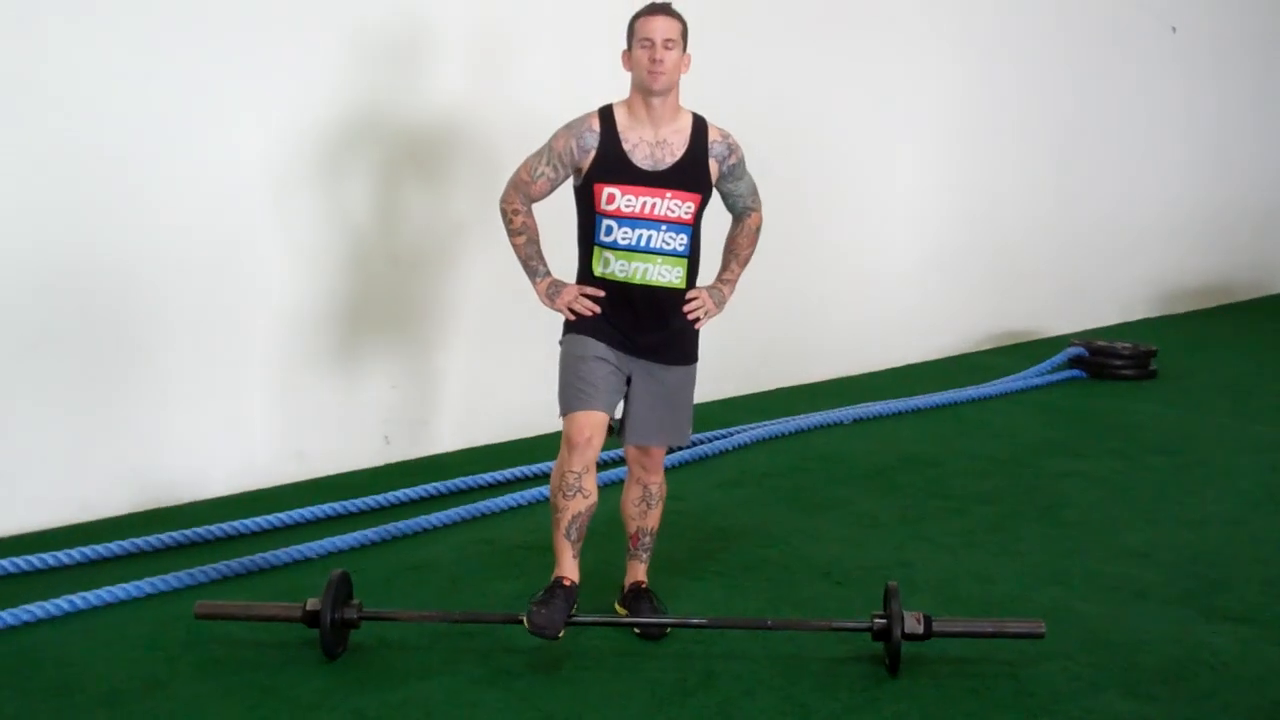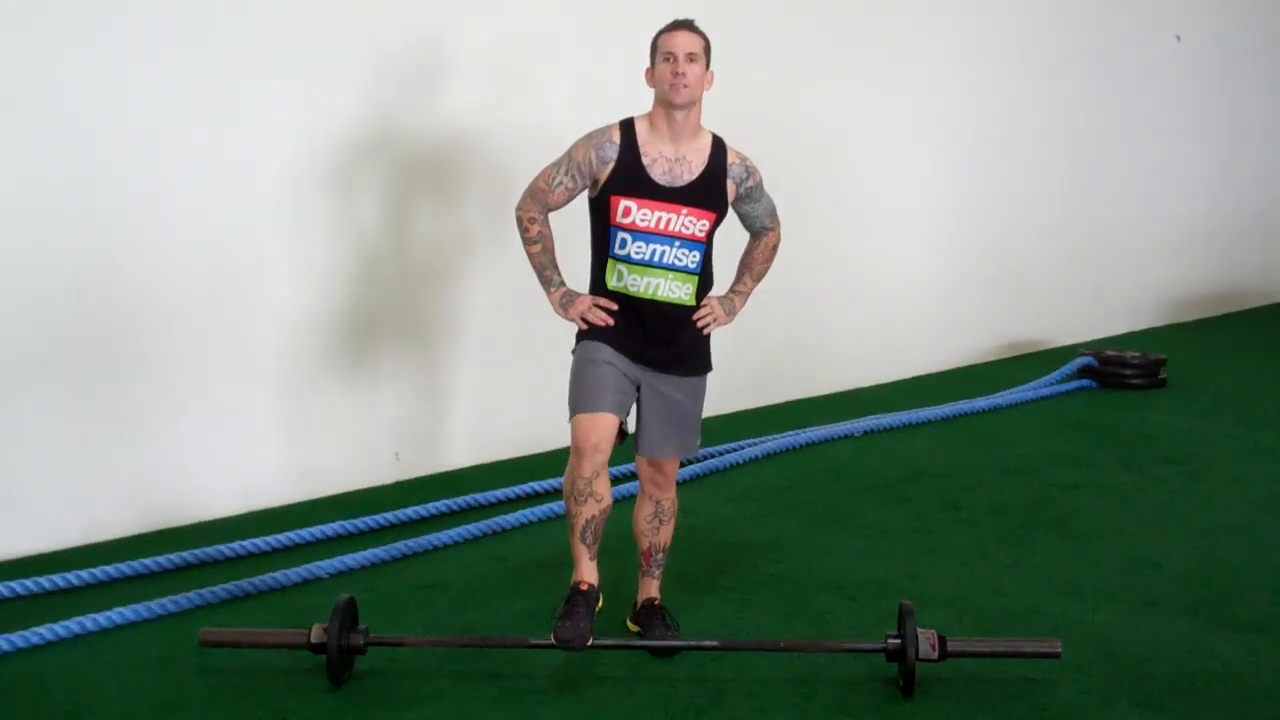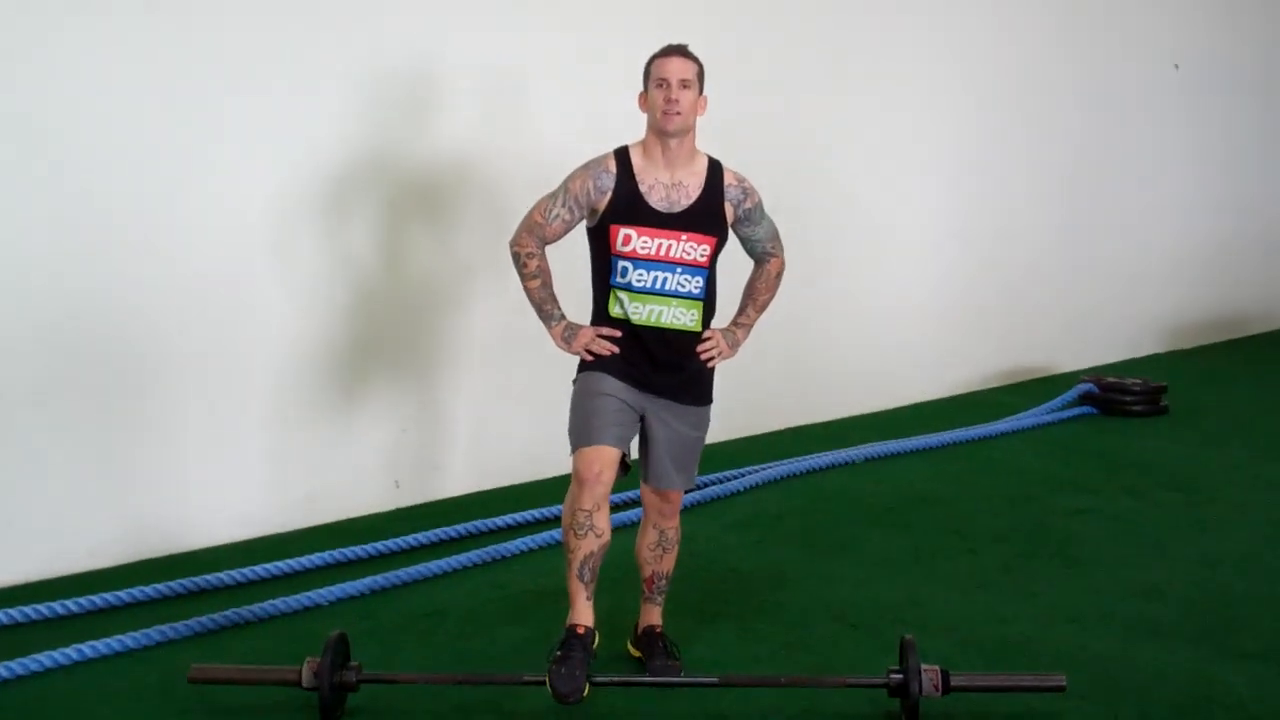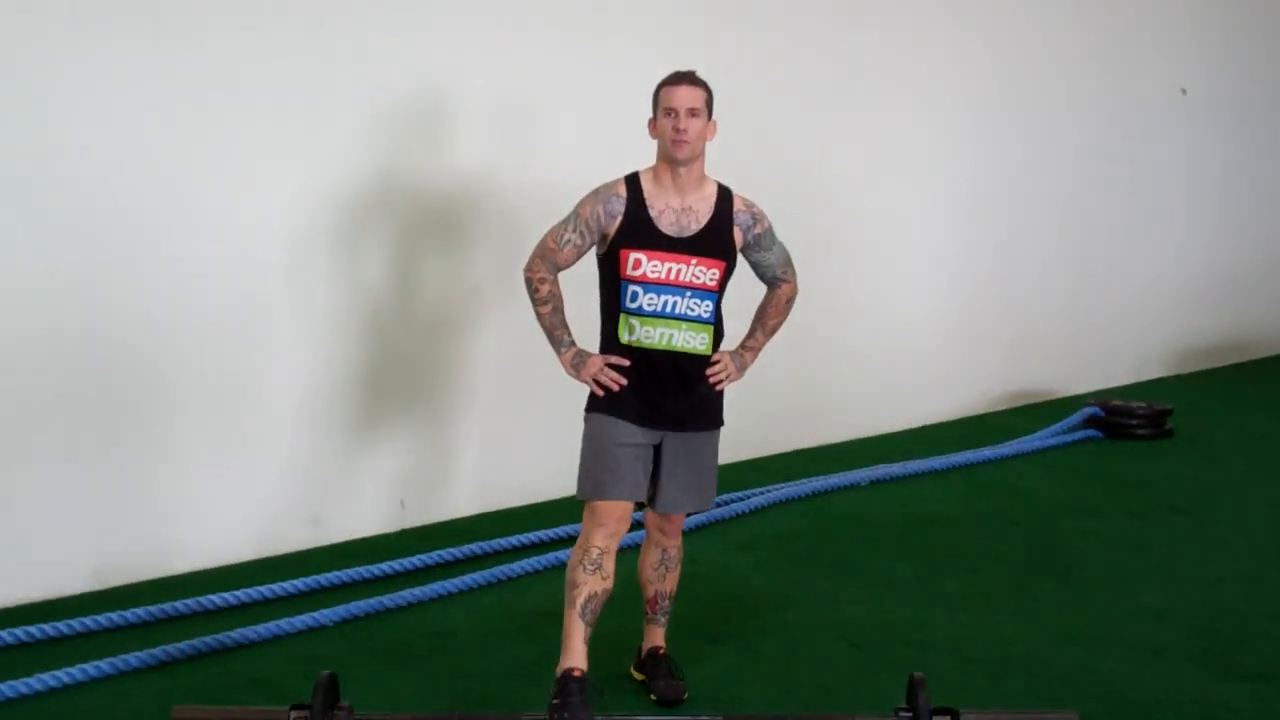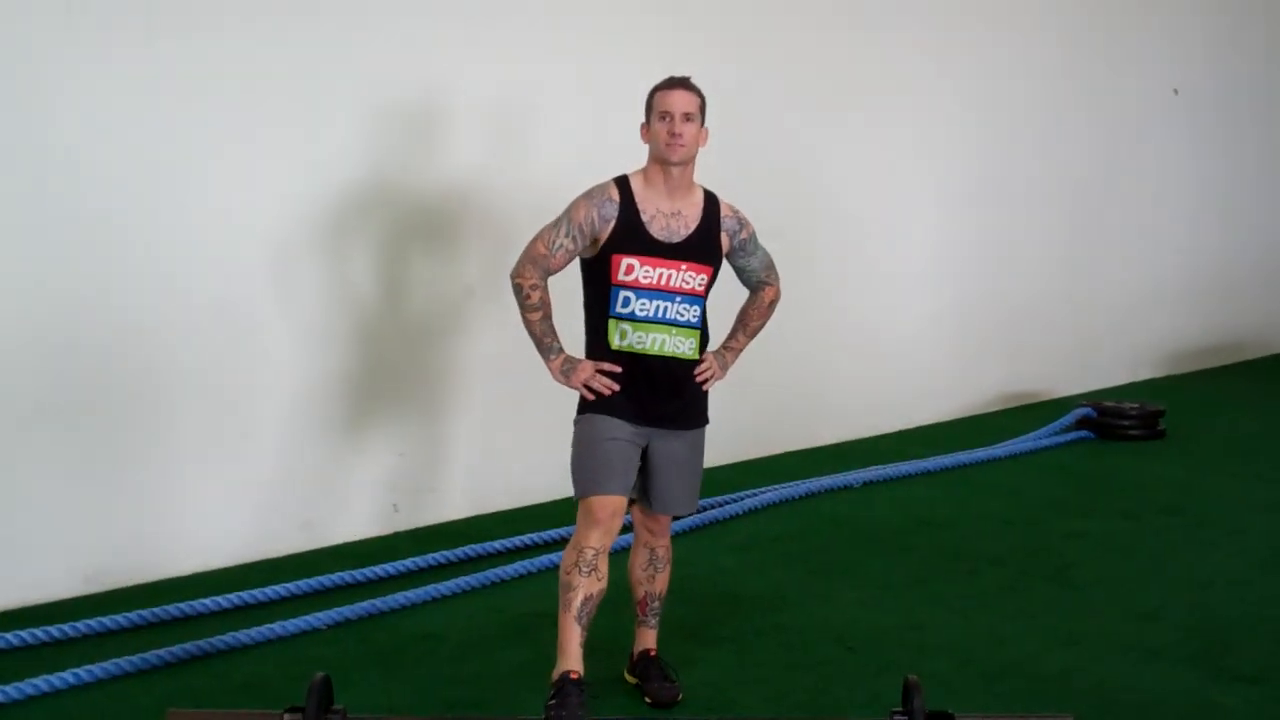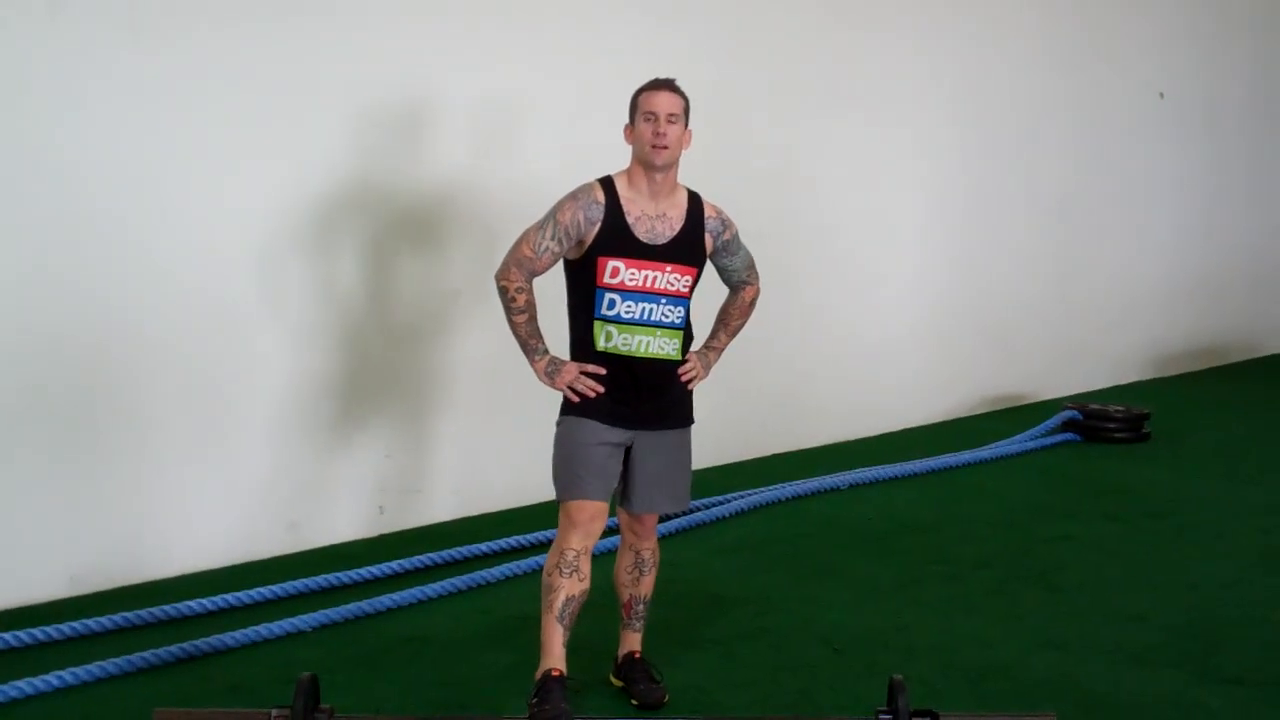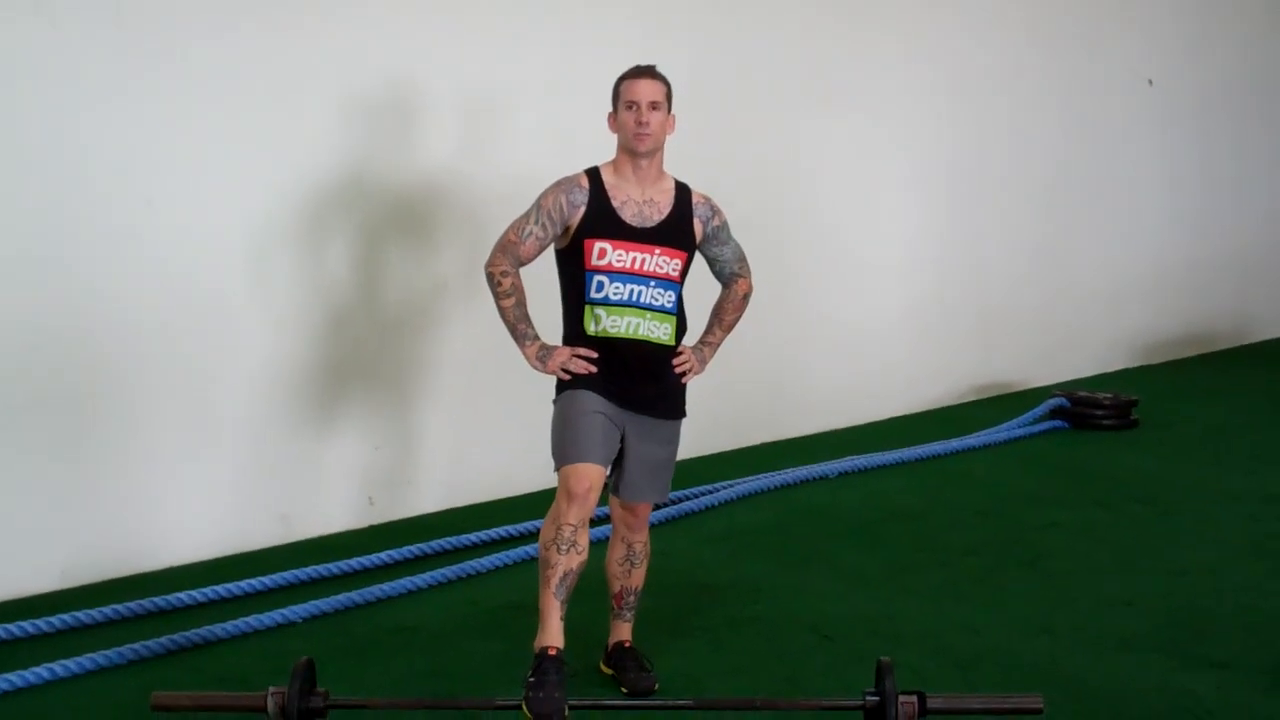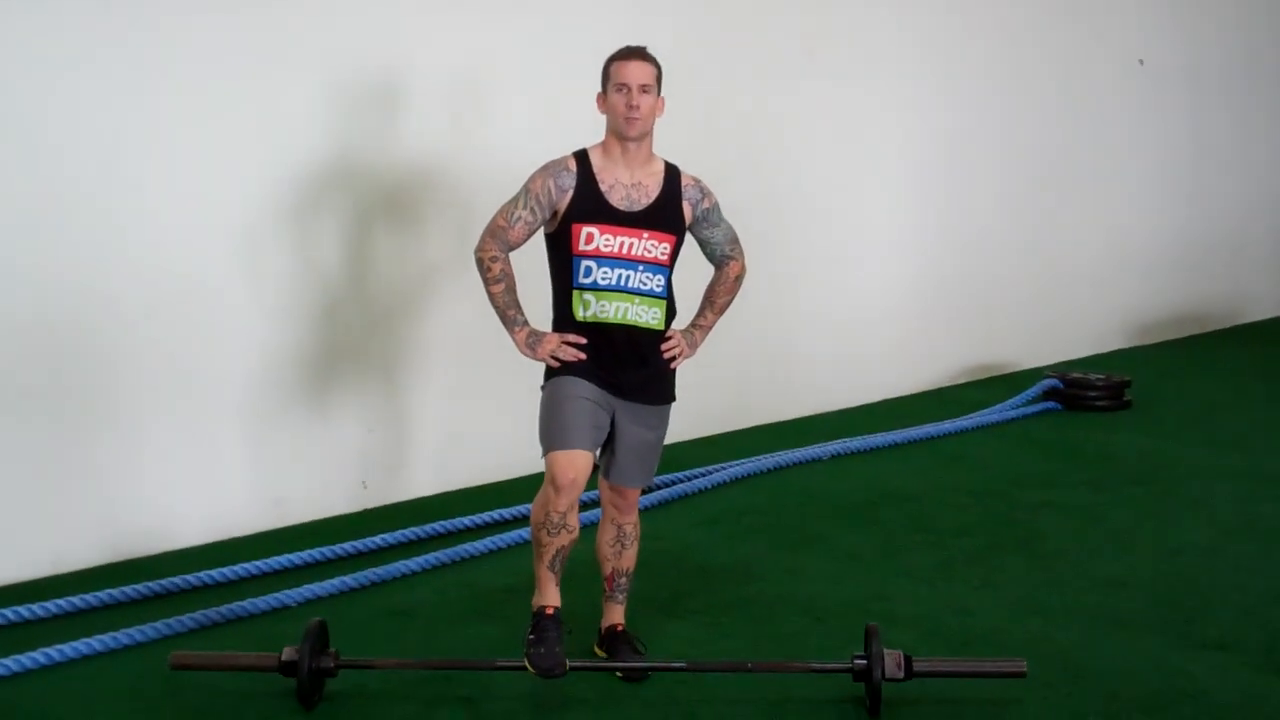
dt=0.5s
person 1, frame 1
left shoulder: (715, 145)
right shoulder: (587, 133)
left elbow: (750, 213)
right elbow: (515, 199)
left wrist: (723, 287)
right wrist: (544, 283)
left hip: (670, 334)
right hip: (597, 325)
left knee: (648, 458)
right knee: (581, 441)
left ankle: (636, 585)
right ankle: (564, 579)
person 1, frame 2
left shoulder: (732, 167)
right shoulder: (606, 146)
left elbow: (767, 232)
right elbow: (531, 207)
left wrist: (734, 301)
right wrist: (557, 293)
left hip: (680, 347)
right hip: (608, 335)
left knee: (660, 474)
right knee: (590, 447)
left ankle: (649, 601)
right ankle: (584, 584)
person 1, frame 3
left shoulder: (731, 189)
right shoulder: (603, 175)
left elbow: (771, 257)
right elbow: (526, 241)
left wrist: (738, 330)
right wrist: (559, 326)
left hip: (685, 375)
right hip: (611, 363)
left knee: (664, 501)
right knee: (592, 478)
left ankle: (650, 627)
right ankle: (579, 628)
person 1, frame 4
left shoulder: (740, 215)
right shoulder: (613, 202)
left elbow: (784, 282)
right elbow: (539, 267)
left wrist: (745, 355)
right wrist: (569, 353)
left hip: (694, 402)
right hip: (620, 397)
left knee: (667, 525)
right knee: (605, 524)
left ankle: (653, 649)
person 1, frame 5
left shoulder: (725, 221)
right shoulder: (604, 204)
left elbow: (767, 286)
right elbow: (527, 271)
left wrist: (727, 355)
right wrist: (557, 360)
left hip: (681, 404)
right hip: (612, 398)
left knee: (656, 526)
right knee: (599, 521)
left ankle: (645, 653)
person 1, frame 6
left shoulder: (710, 221)
right shoulder: (588, 206)
left elbow: (747, 285)
right elbow: (512, 273)
left wrist: (709, 355)
right wrist: (543, 362)
left hip: (666, 406)
right hip: (596, 401)
left knee: (642, 528)
right knee: (580, 526)
left ankle: (631, 655)
person 1, frame 7
left shoulder: (698, 209)
right shoulder: (575, 194)
left elbow: (739, 280)
right elbow: (501, 261)
left wrist: (706, 348)
right wrist: (533, 347)
left hip: (659, 392)
right hip: (589, 382)
left knee: (634, 516)
right knee: (579, 492)
left ankle: (621, 642)
right ankle: (548, 649)
person 1, frame 8
left shoulder: (688, 192)
right shoulder: (562, 178)
left elbow: (732, 262)
right elbow: (491, 247)
left wrist: (697, 333)
right wrist: (523, 333)
left hip: (647, 376)
right hip: (578, 366)
left knee: (623, 499)
right knee: (565, 479)
left ankle: (614, 626)
right ankle: (546, 607)
